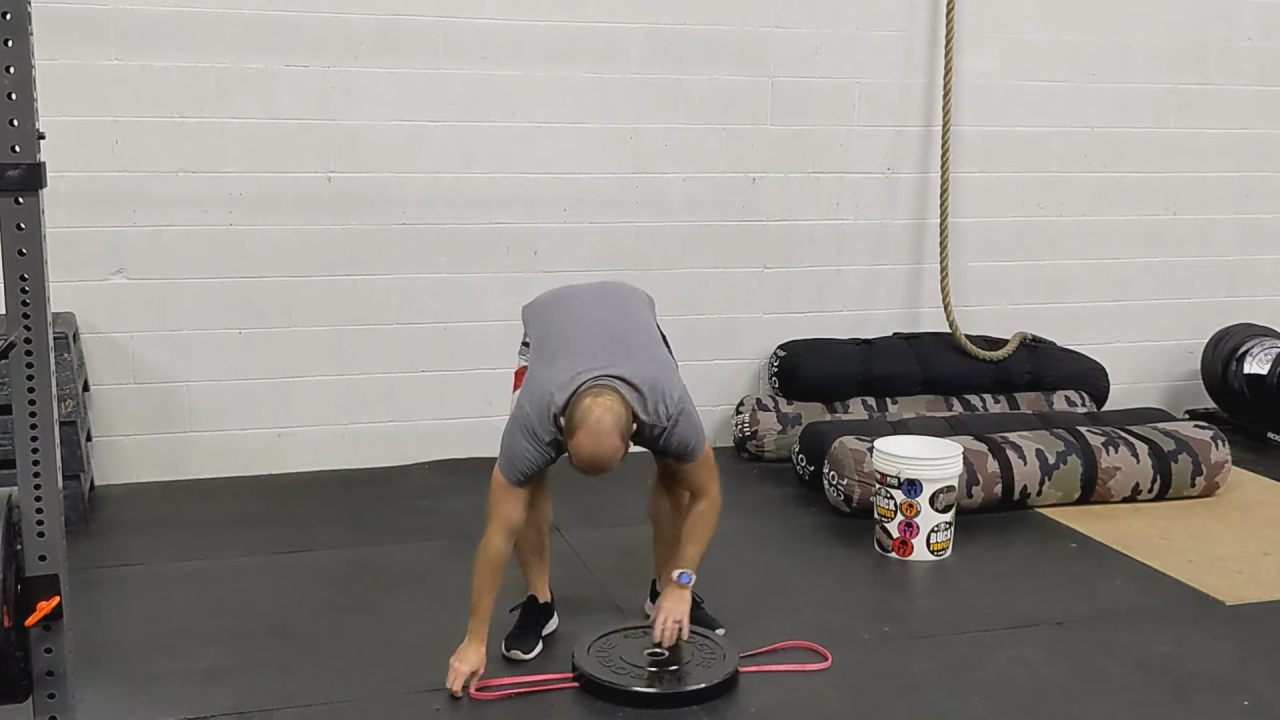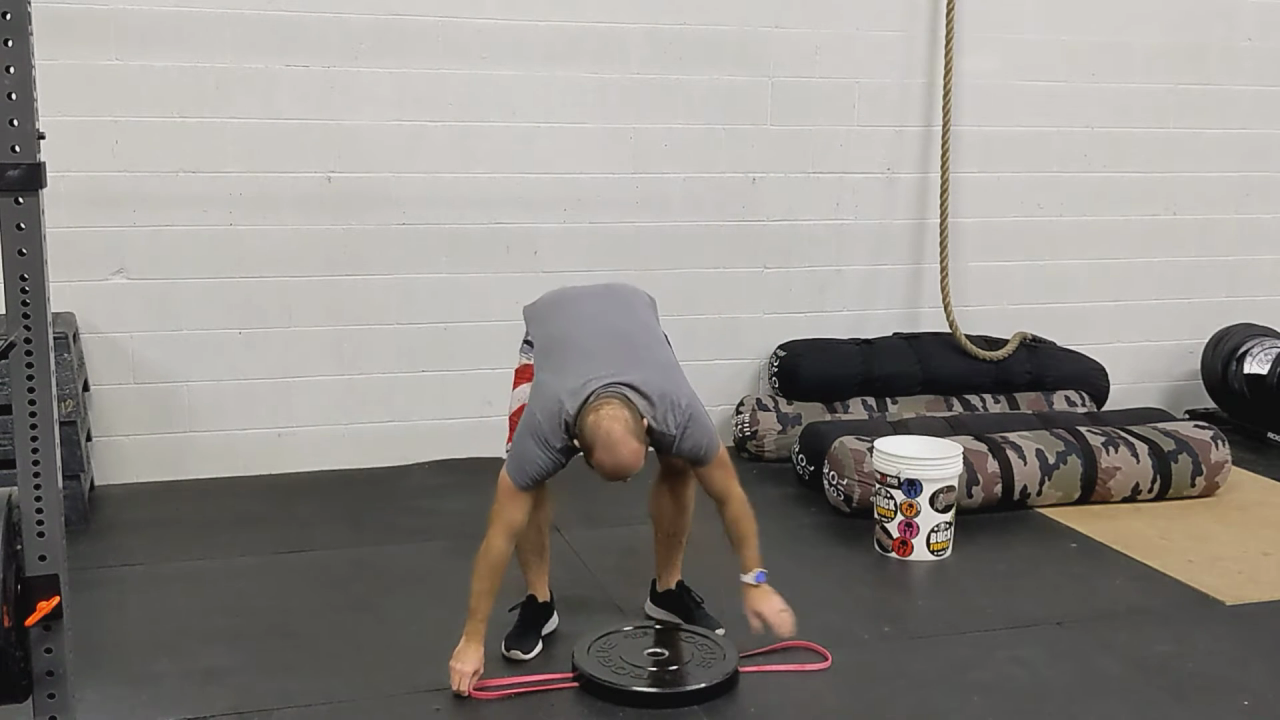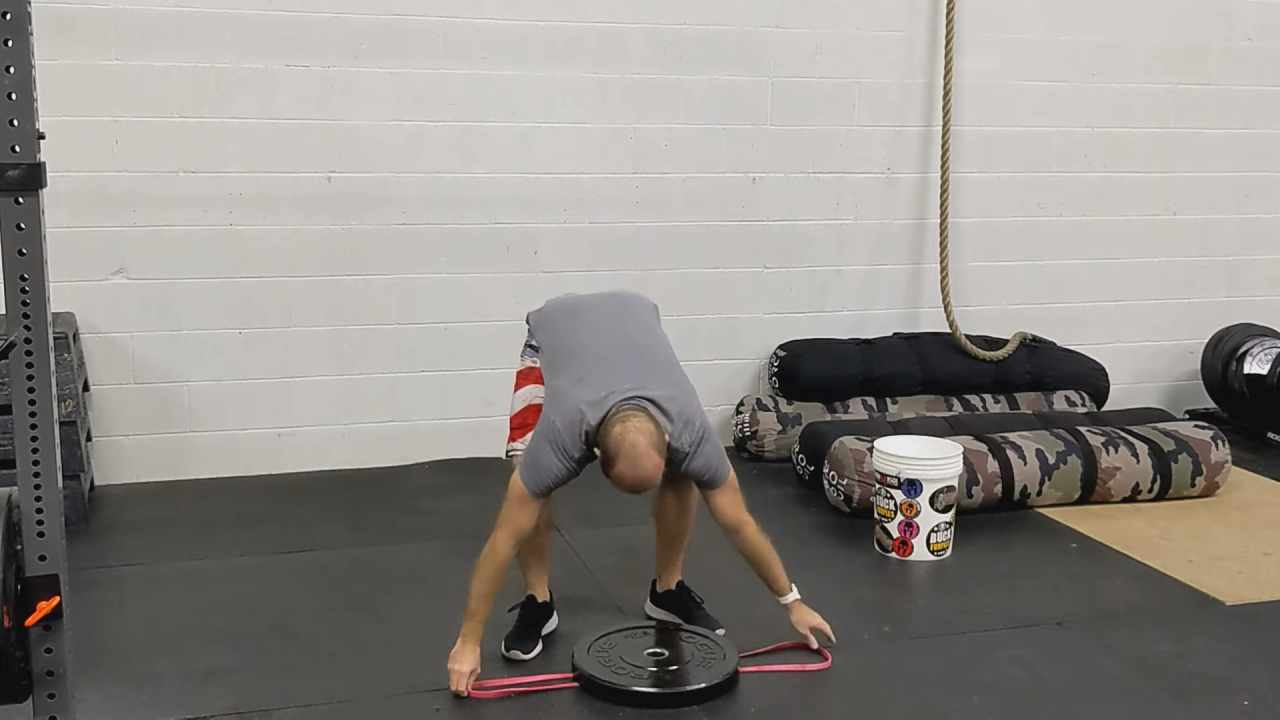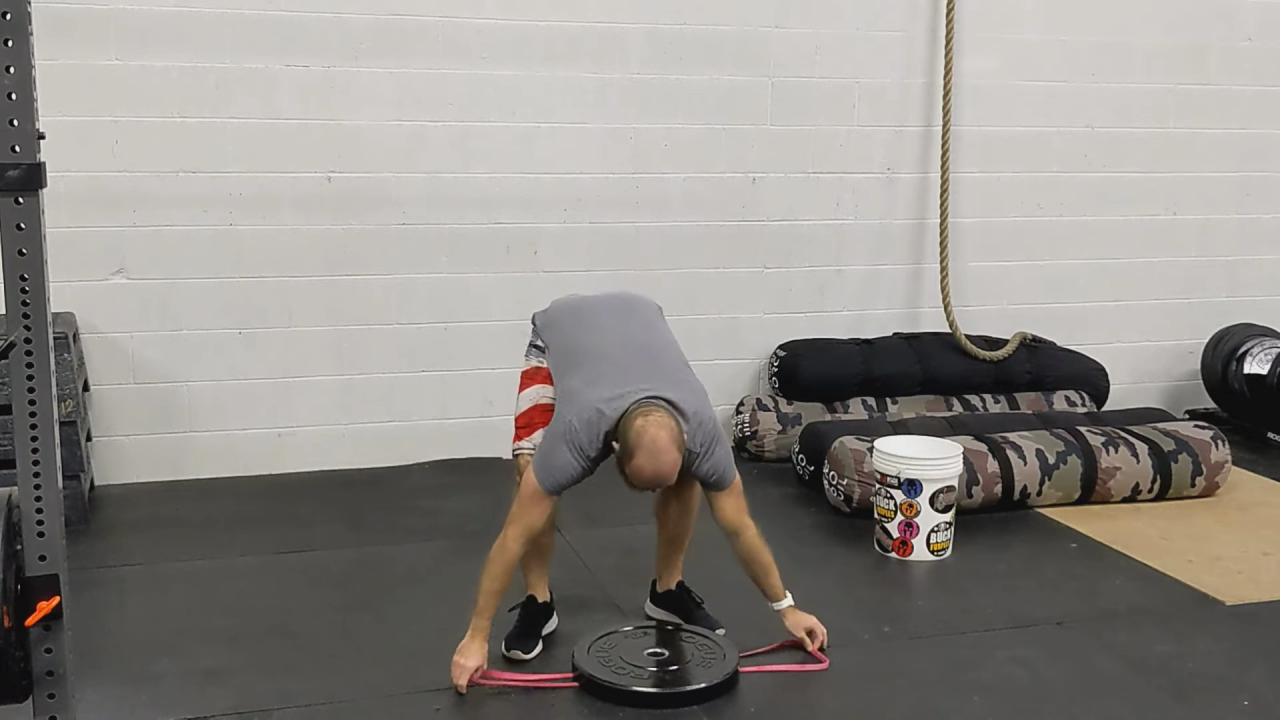
dt=0.2s
person 1, frame 1
left shoulder: (669, 410)
right shoulder: (536, 422)
left elbow: (707, 495)
right elbow: (499, 532)
left wrist: (681, 583)
right wrist: (474, 640)
left knee: (676, 465)
right knee: (528, 477)
left ankle: (662, 589)
right ankle: (540, 604)
person 1, frame 2
left shoulder: (678, 415)
right shoulder: (545, 428)
left elbow: (730, 495)
right elbow: (501, 535)
left wrist: (754, 580)
right wrist: (471, 640)
left knee: (678, 464)
right knee: (528, 480)
left ankle: (667, 590)
right ankle: (539, 604)
person 1, frame 3
left shoulder: (690, 433)
right shoulder: (563, 436)
left elbow: (739, 524)
right elbow: (505, 538)
left wrist: (791, 601)
right wrist: (469, 641)
right hip: (553, 331)
left knee: (683, 474)
right knee: (525, 465)
left ankle: (667, 591)
right ankle: (537, 603)
person 1, frame 4
left shoulder: (702, 434)
right shoulder: (577, 434)
left elbow: (740, 529)
right elbow: (516, 534)
left wrist: (786, 608)
right wrist: (476, 636)
left knee: (686, 478)
right knee: (532, 469)
left ankle: (668, 591)
right ankle: (538, 603)
